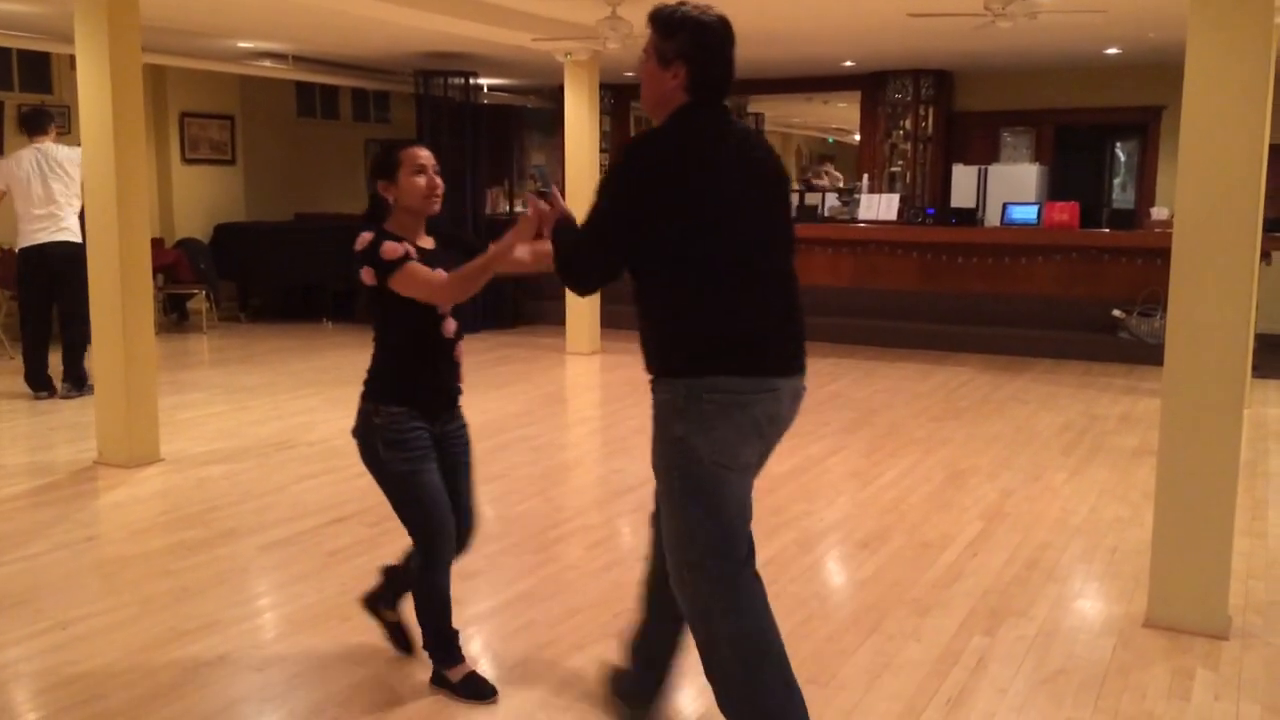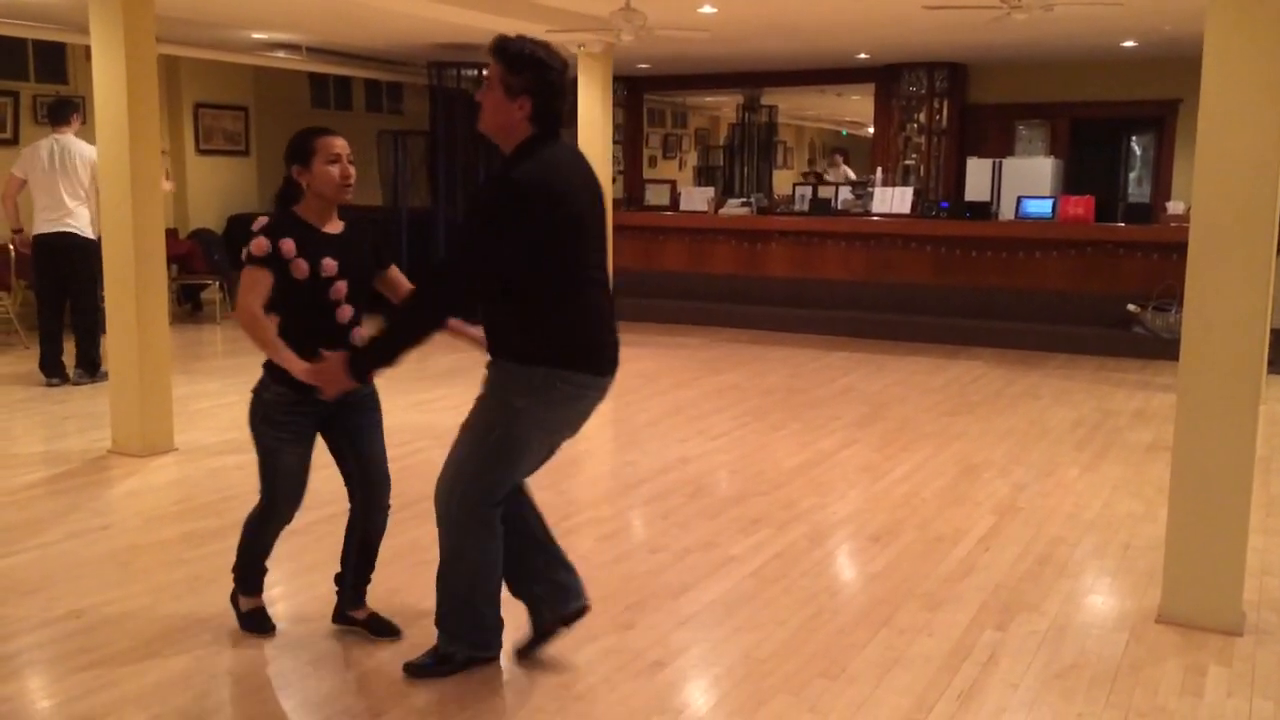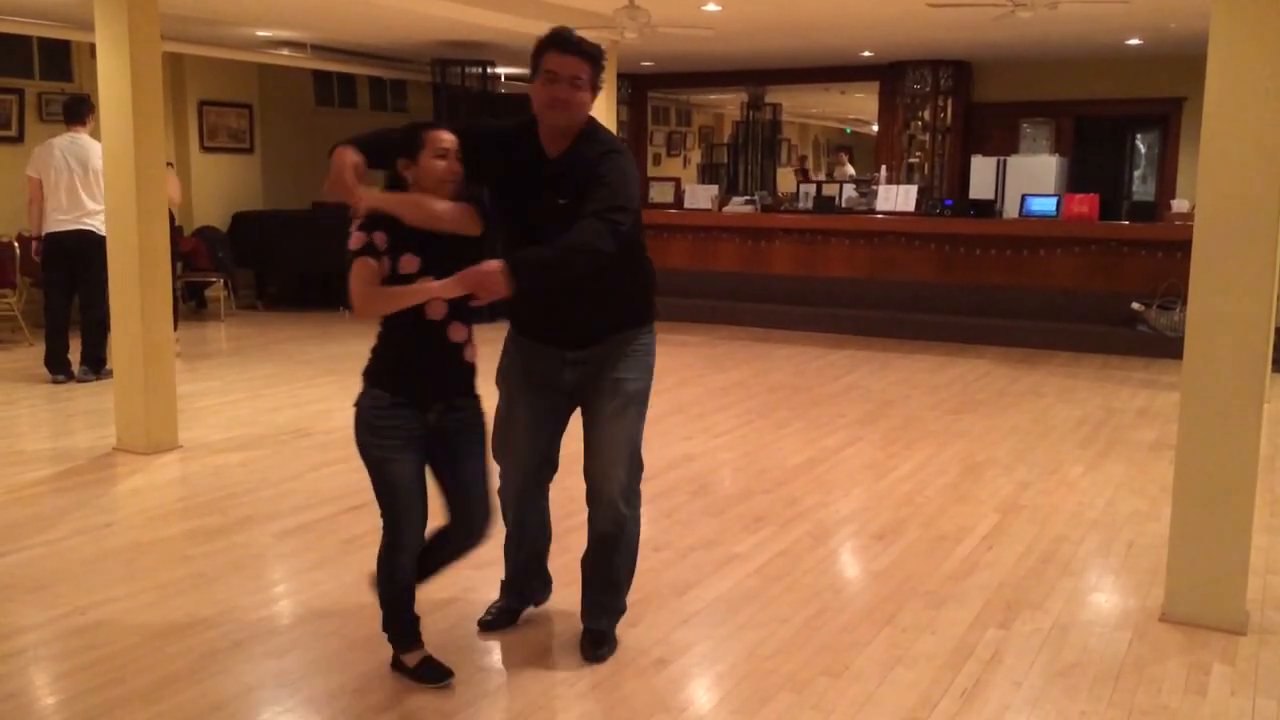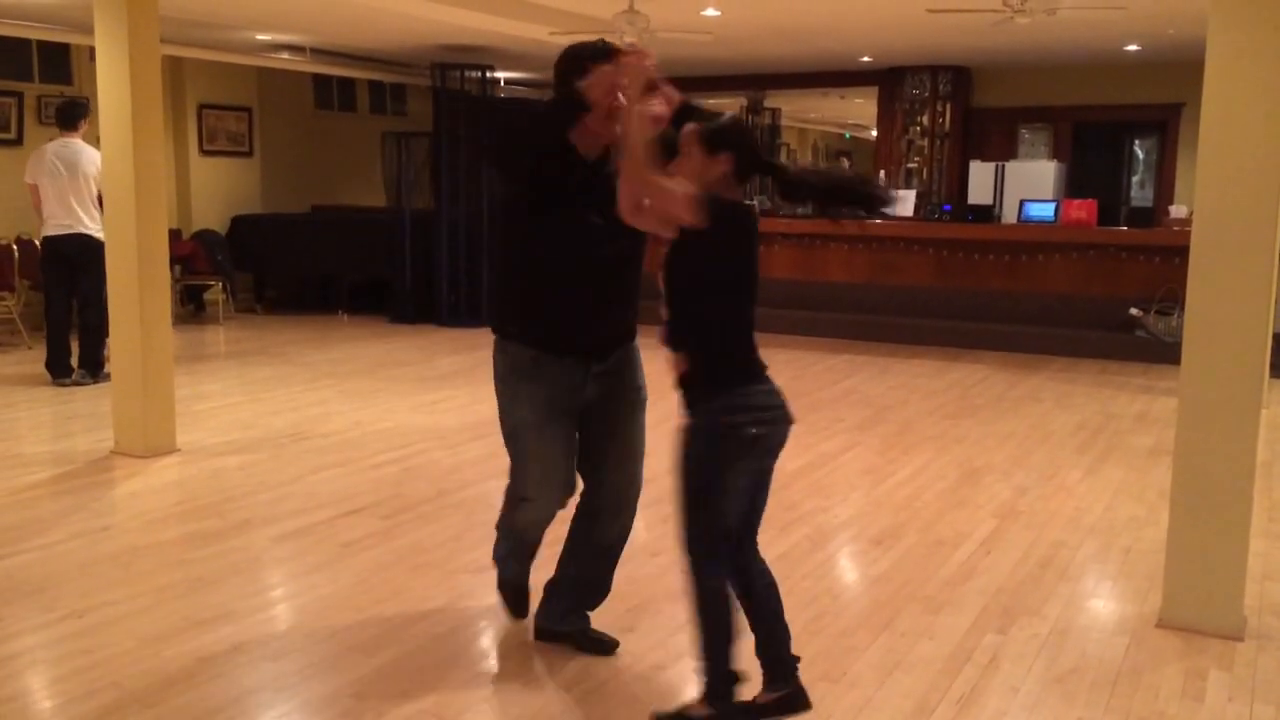
dt=0.7s
person 1, frame 1
left shoulder: (651, 157)
right shoulder: (757, 153)
left elbow: (586, 271)
left wrist: (563, 228)
left hip: (708, 385)
right hip: (777, 376)
left knee: (712, 567)
right knee: (683, 529)
person 1, frame 2
left shoulder: (523, 187)
right shoulder: (565, 166)
left elbow: (444, 294)
left wrist: (356, 363)
right wrist: (492, 328)
left hip: (550, 372)
right hip: (574, 361)
left knee: (464, 494)
right knee: (491, 481)
left ankle: (466, 640)
right ankle: (556, 593)
person 1, frame 3
left shoulder: (608, 161)
right shoulder: (506, 147)
left elbow: (598, 242)
left wrist: (514, 272)
right wrist: (356, 153)
left hip: (615, 345)
right hip: (536, 344)
left knee: (612, 486)
right knee: (519, 473)
left ankle: (602, 615)
right ankle: (523, 587)
person 1, frame 4
right shoulder: (536, 164)
right elbow: (509, 160)
left wrist: (677, 110)
right wrist: (587, 95)
left hip: (613, 359)
right hip: (535, 358)
left knee: (617, 491)
right knee: (543, 488)
left ankle: (566, 611)
right ankle: (512, 563)
person 2, frame 1
left shoulder: (451, 246)
right shoulder: (378, 246)
left elbow: (530, 260)
right elbow: (441, 294)
right wrist: (511, 243)
left hip: (445, 412)
right hip: (393, 417)
left knee: (457, 532)
right knee: (437, 536)
left ankle: (386, 596)
right ankle: (446, 662)
person 2, frame 2
left shoulder: (358, 238)
right shoulder: (275, 233)
left elbow: (405, 294)
right elbow: (248, 310)
right wrist: (289, 360)
left hip: (351, 391)
right hip: (288, 396)
left knee: (374, 497)
right knee: (281, 504)
left ankle: (351, 603)
right ankle: (246, 590)
person 2, frame 3
left shoulder: (465, 222)
right shoulder: (376, 230)
left elbow: (454, 220)
right elbow: (367, 302)
left wrist: (382, 198)
right wrist: (441, 285)
left hip: (457, 403)
right hip: (390, 405)
left knee: (472, 522)
right knee: (405, 526)
left ankle: (400, 584)
right ankle: (404, 643)
person 2, frame 4
left shoulder: (712, 219)
right shoulder: (708, 221)
left elbow: (640, 189)
right elbow: (636, 202)
left wrist: (636, 108)
right wrist: (653, 124)
left hip: (726, 417)
right hip: (740, 409)
left knee: (711, 555)
right knee: (736, 553)
person 3, frame 1
right shoulder: (73, 157)
left hip: (30, 248)
right hip: (68, 245)
left knee: (34, 320)
right knee: (74, 317)
left ankle: (40, 384)
right ankle: (73, 381)
person 3, frame 2
left shoulder: (31, 153)
right shoulder: (88, 152)
left hip: (43, 237)
right hip: (80, 236)
left knee: (49, 307)
right knee: (85, 306)
left ankle: (53, 370)
right ankle: (86, 368)
person 3, frame 3
left shoulder: (43, 151)
right shoulder: (101, 152)
left elbow: (34, 200)
left wrist: (37, 236)
left hip: (55, 235)
right hip: (92, 234)
left knee: (56, 304)
right knee: (94, 303)
left ankle: (58, 367)
right ankle: (91, 365)
person 3, frame 4
left shoulder: (39, 157)
right shoulder: (94, 157)
left elbow: (38, 204)
left hip: (52, 240)
right hip: (88, 239)
left knee: (56, 307)
right knee: (91, 306)
left ankle: (60, 370)
right ankle: (89, 368)
